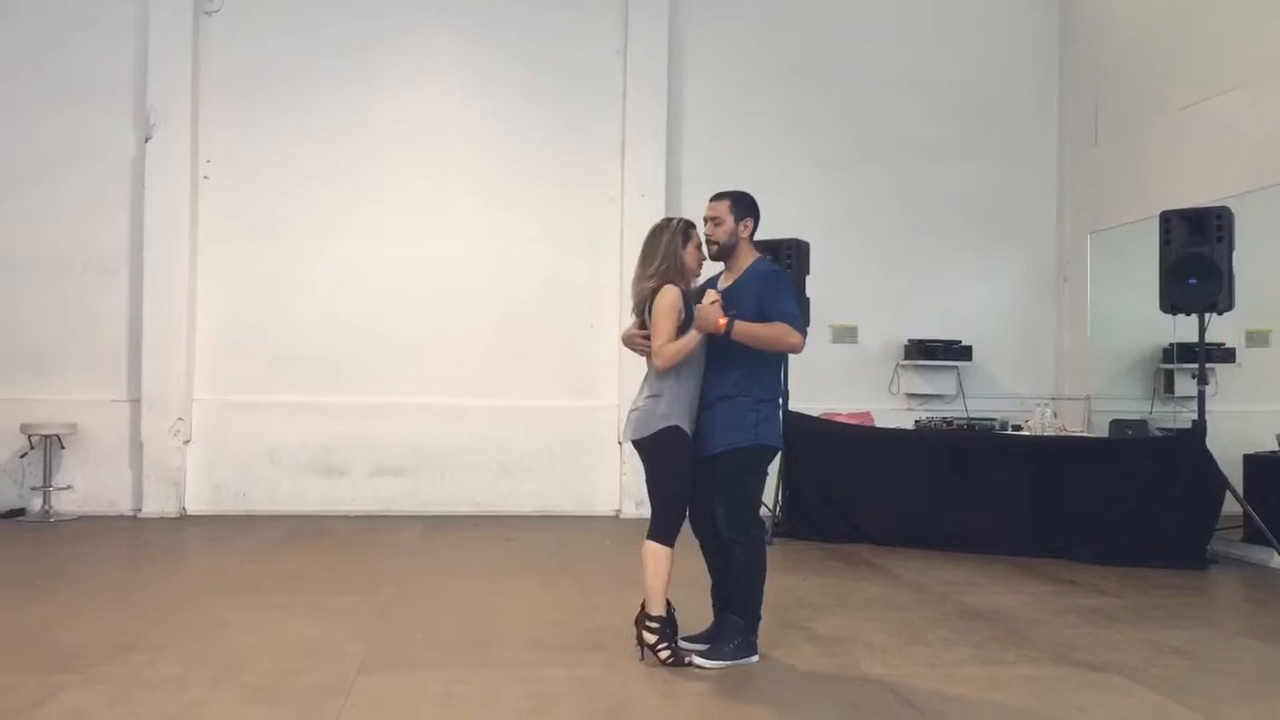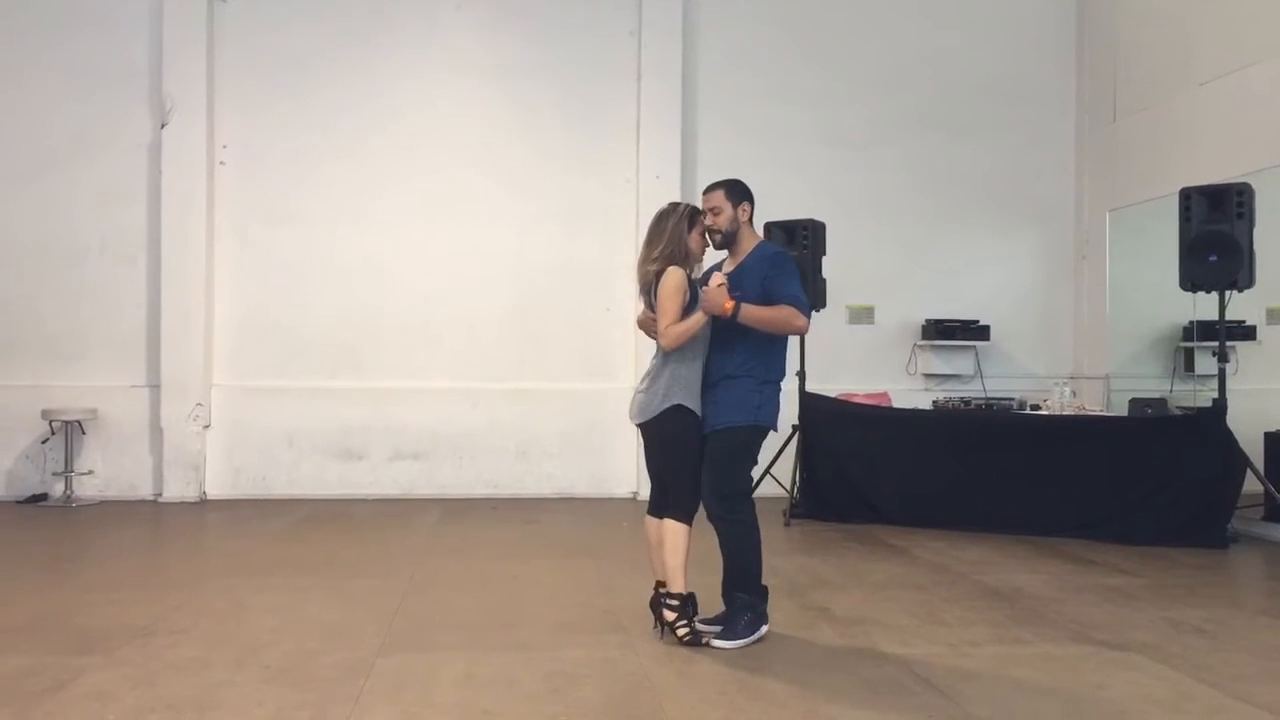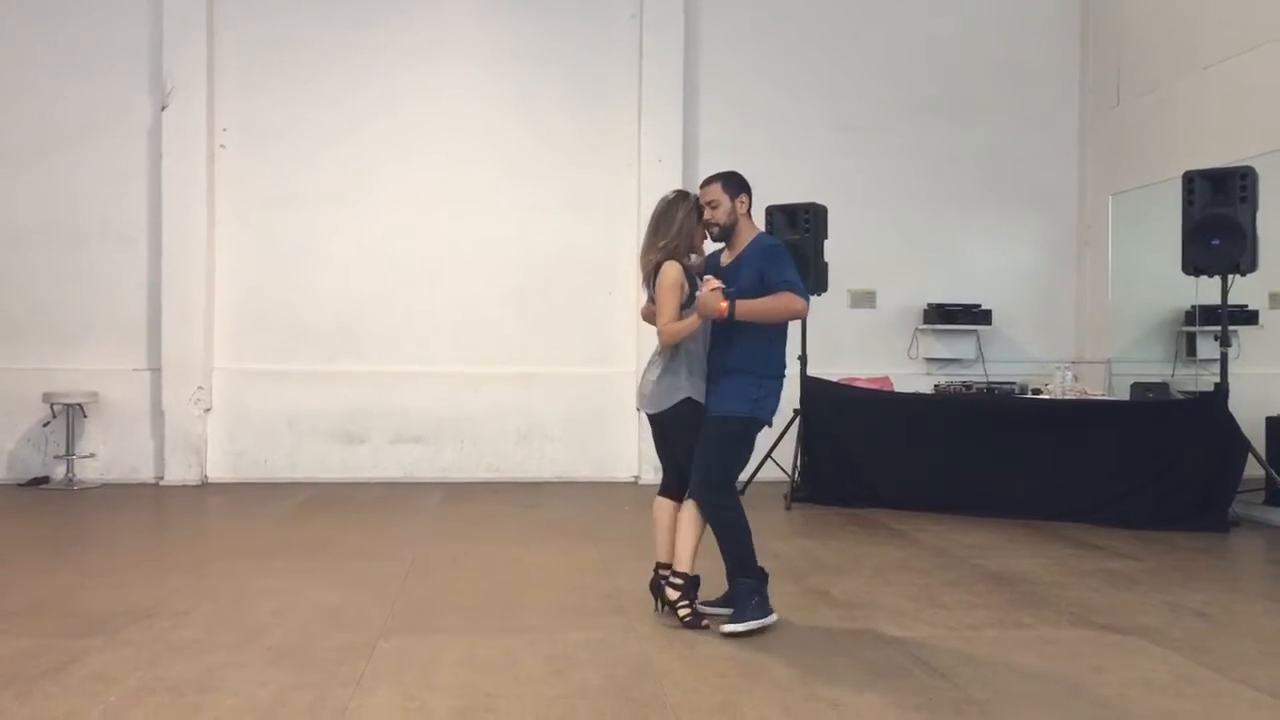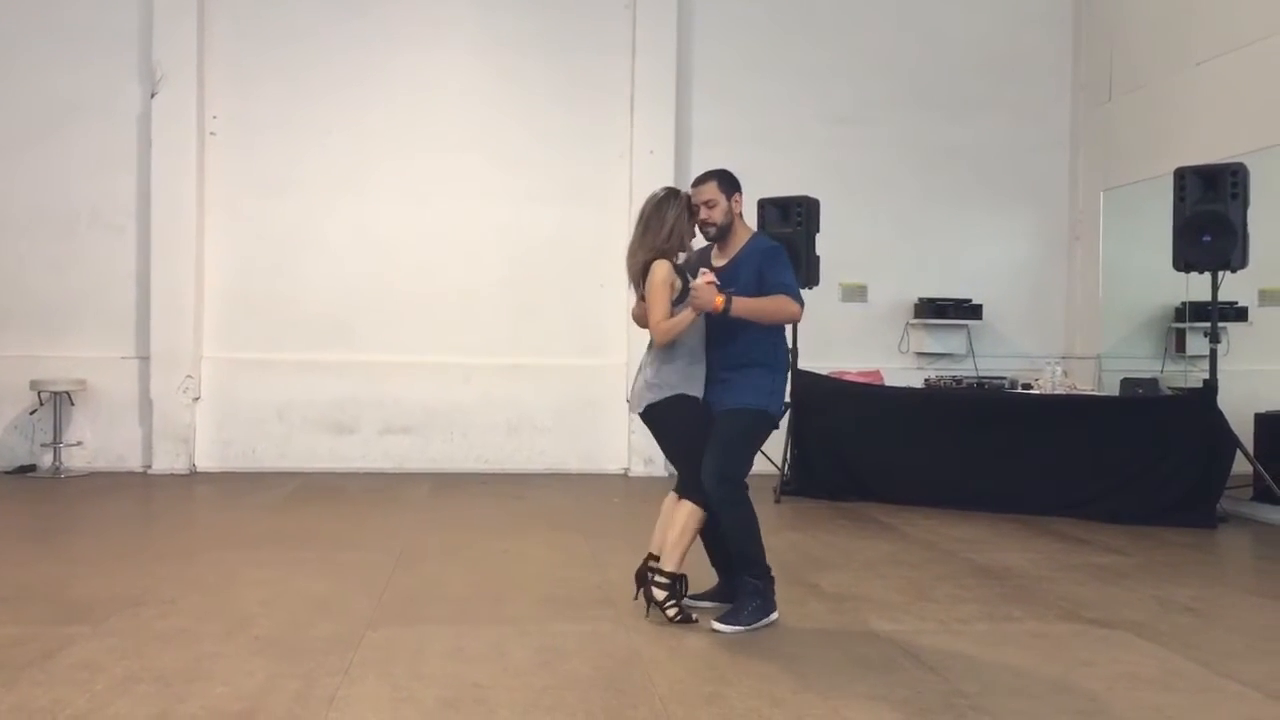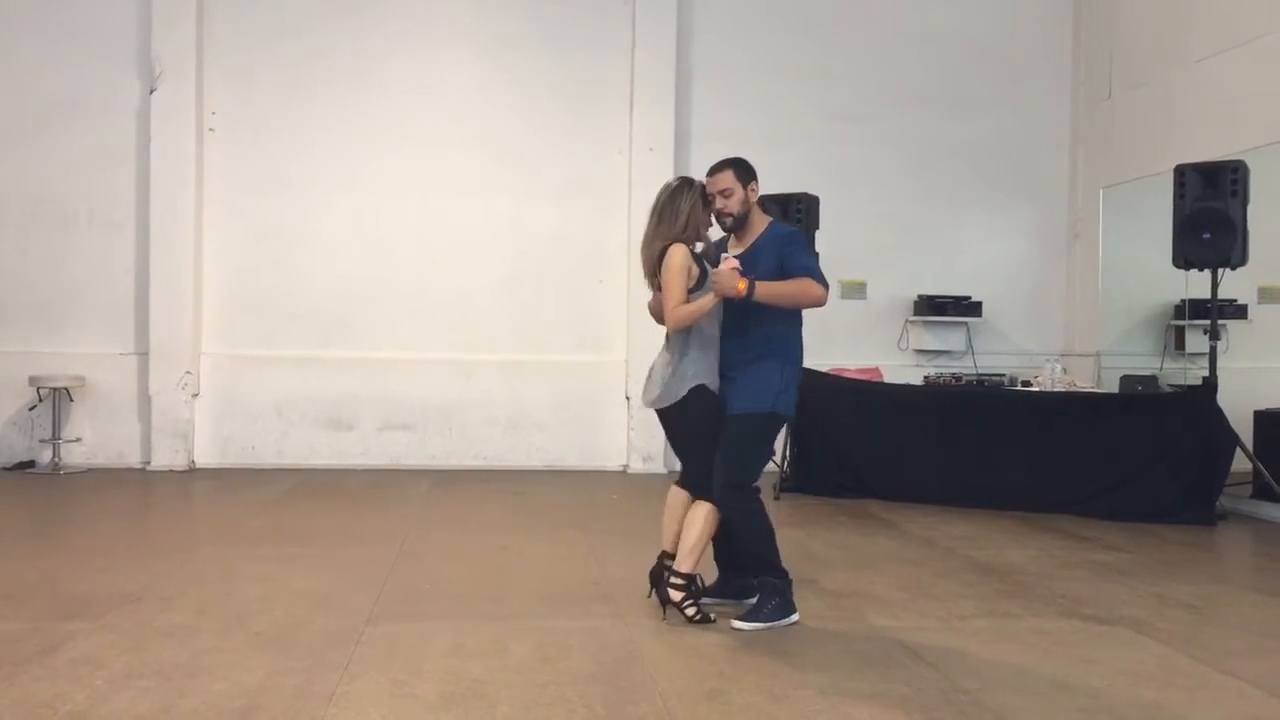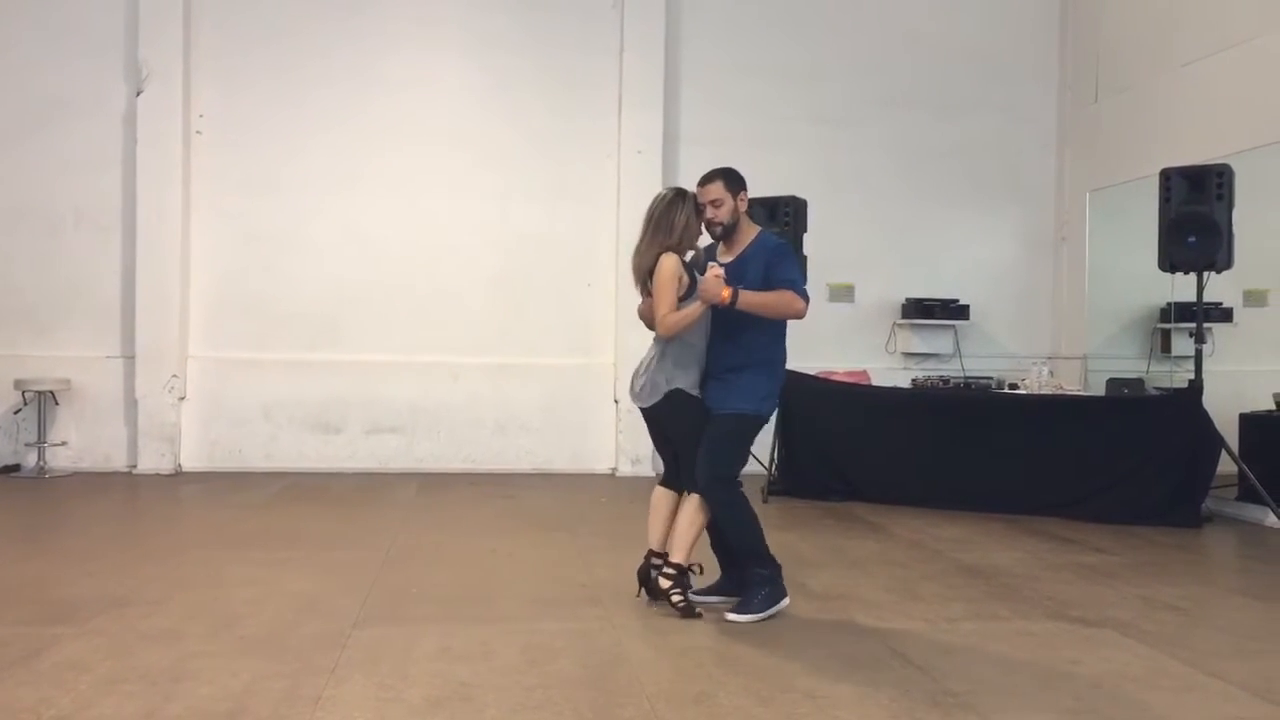
dt=0.7s
person 1, frame 1
left shoulder: (769, 278)
right shoulder: (710, 286)
left elbow: (793, 337)
left wrist: (724, 324)
right wrist: (636, 334)
left hip: (746, 427)
right hip: (709, 426)
left knee: (739, 526)
right knee: (705, 521)
left ankle: (742, 636)
right ankle: (724, 621)
person 1, frame 2
left shoulder: (773, 261)
right shoulder: (715, 272)
left elbow: (798, 319)
left wrist: (730, 308)
right wrist: (652, 320)
left hip: (745, 405)
right hip: (712, 404)
left knee: (728, 502)
right knee: (720, 502)
left ankle: (749, 609)
right ankle: (739, 605)
person 1, frame 3
left shoulder: (769, 252)
right shoulder: (711, 263)
left elbow: (796, 304)
left wrist: (726, 308)
left hip: (747, 391)
right hip: (717, 390)
left knee: (710, 485)
right knee: (710, 488)
left ankle: (754, 596)
right ankle: (742, 589)
person 1, frame 4
left shoulder: (766, 253)
right shoulder: (700, 261)
left elbow: (791, 308)
left wrist: (722, 302)
right wrist: (646, 311)
left hip: (754, 388)
right hip: (713, 389)
left knee: (723, 480)
right knee: (703, 484)
left ankle: (758, 593)
right ankle: (733, 581)
person 1, frame 5
left shoulder: (784, 240)
right shoulder: (717, 251)
left elbow: (815, 291)
left wrist: (744, 286)
right wrist: (661, 305)
left hip: (763, 388)
right hip: (723, 385)
left knee: (733, 485)
right knee: (711, 482)
left ankle: (777, 594)
right ankle: (735, 578)
person 1, frame 6
left shoulder: (773, 250)
right shoulder: (706, 257)
left elbow: (796, 304)
left wrist: (729, 295)
right wrist: (651, 309)
left hip: (748, 390)
right hip: (711, 387)
left knee: (715, 479)
right knee: (708, 481)
left ankle: (768, 582)
right ankle: (734, 577)
person 2, frame 1
left shoulder: (678, 294)
right shoulder: (670, 293)
right elbow: (661, 357)
right wrist: (703, 327)
left hip: (665, 420)
right hip: (664, 422)
left knee: (665, 518)
right knee: (668, 520)
left ankle: (653, 608)
right ankle: (655, 626)
person 2, frame 2
left shoulder: (676, 277)
right shoulder: (674, 275)
right elbow: (668, 337)
right wrist: (708, 309)
left hip: (663, 403)
right hip: (671, 404)
left knee: (663, 498)
right knee: (682, 501)
left ankle: (664, 592)
right ankle: (675, 601)
person 2, frame 3
left shoulder: (680, 268)
right shoulder: (673, 268)
left elbow: (649, 313)
right elbow: (667, 332)
right wrist: (704, 312)
left hip: (665, 391)
right hip: (678, 393)
left knee: (674, 480)
left ankle: (663, 573)
person 2, frame 4
left shoulder: (671, 267)
right shoulder: (662, 266)
right elbow: (660, 332)
right wrist: (697, 307)
left hip: (674, 389)
right hip: (673, 391)
left knee: (690, 480)
right knee: (704, 485)
left ankle: (654, 567)
right ankle: (665, 580)
person 2, frame 5
left shoulder: (689, 254)
right shoulder: (679, 252)
right elbow: (674, 317)
left wrist: (719, 286)
right wrist: (719, 293)
left hip: (677, 383)
right hip: (689, 384)
left knee: (694, 474)
right knee: (711, 484)
left ankle: (667, 565)
right ankle: (680, 582)
person 2, frame 6
left shoulder: (675, 264)
right shoulder: (670, 261)
right elbow: (665, 324)
right wrist: (707, 300)
left hip: (658, 386)
right hip: (672, 388)
left knee: (676, 472)
left ankle: (654, 564)
right ankle: (672, 572)
